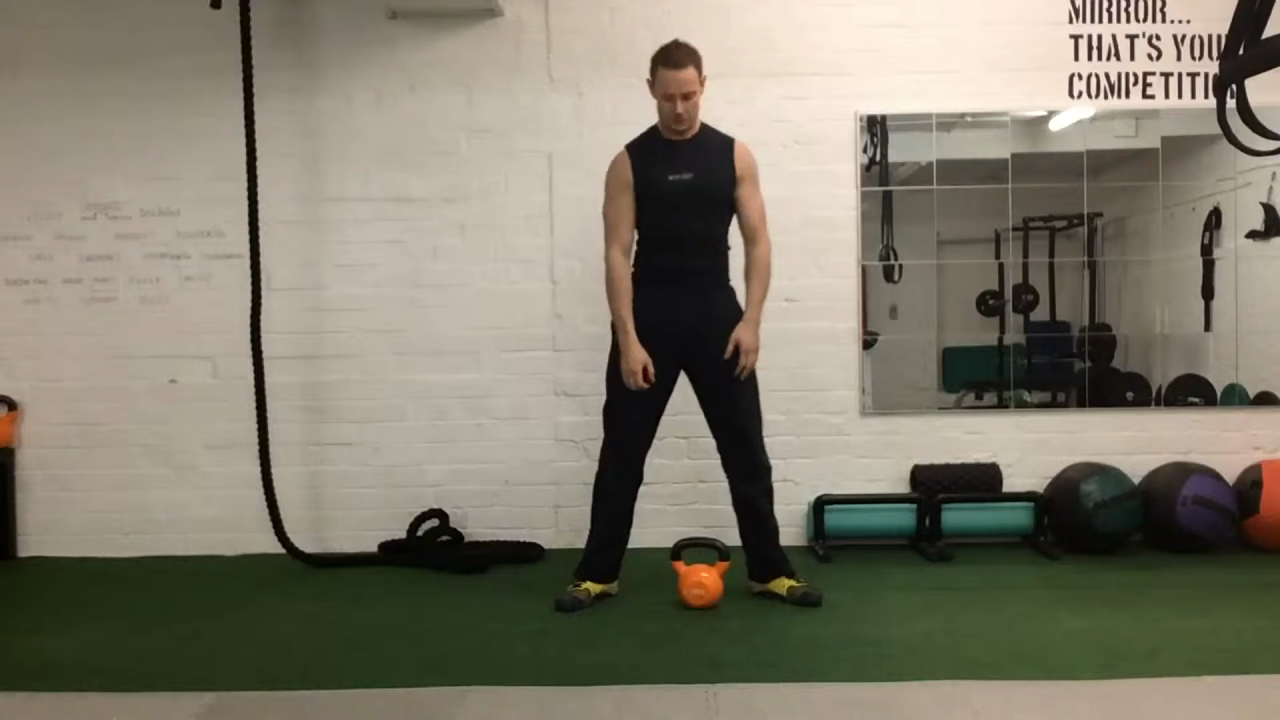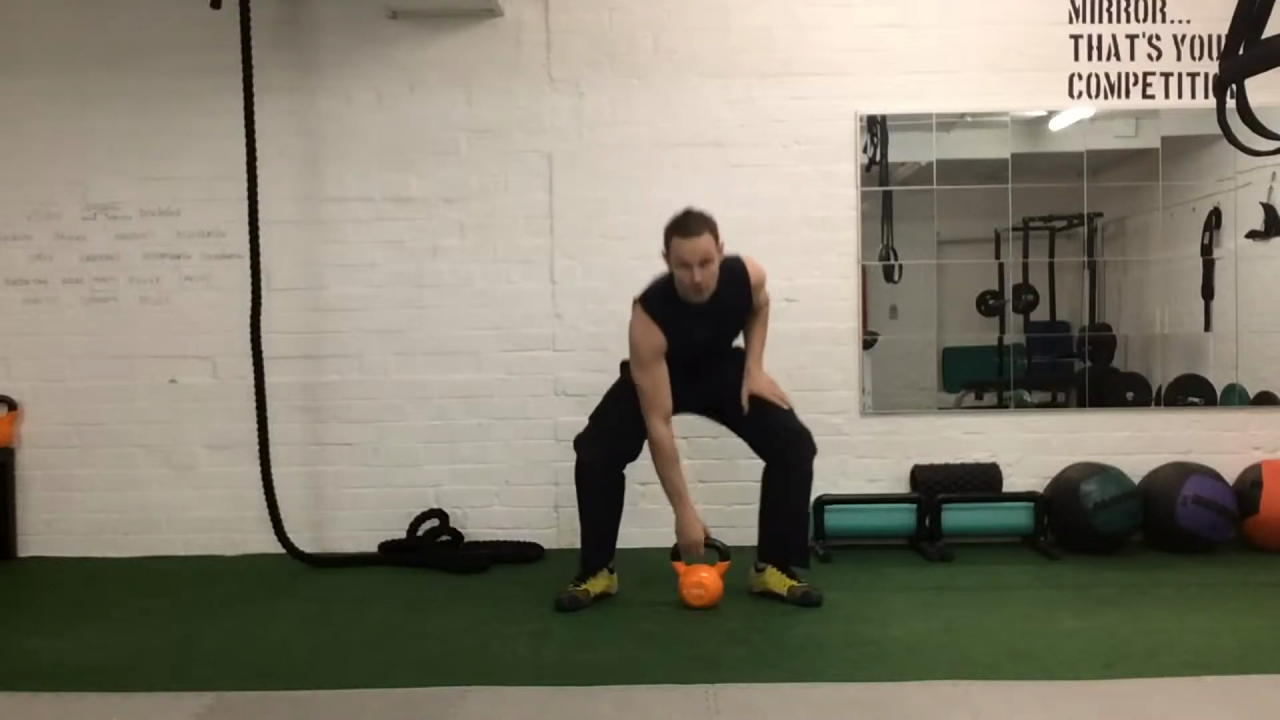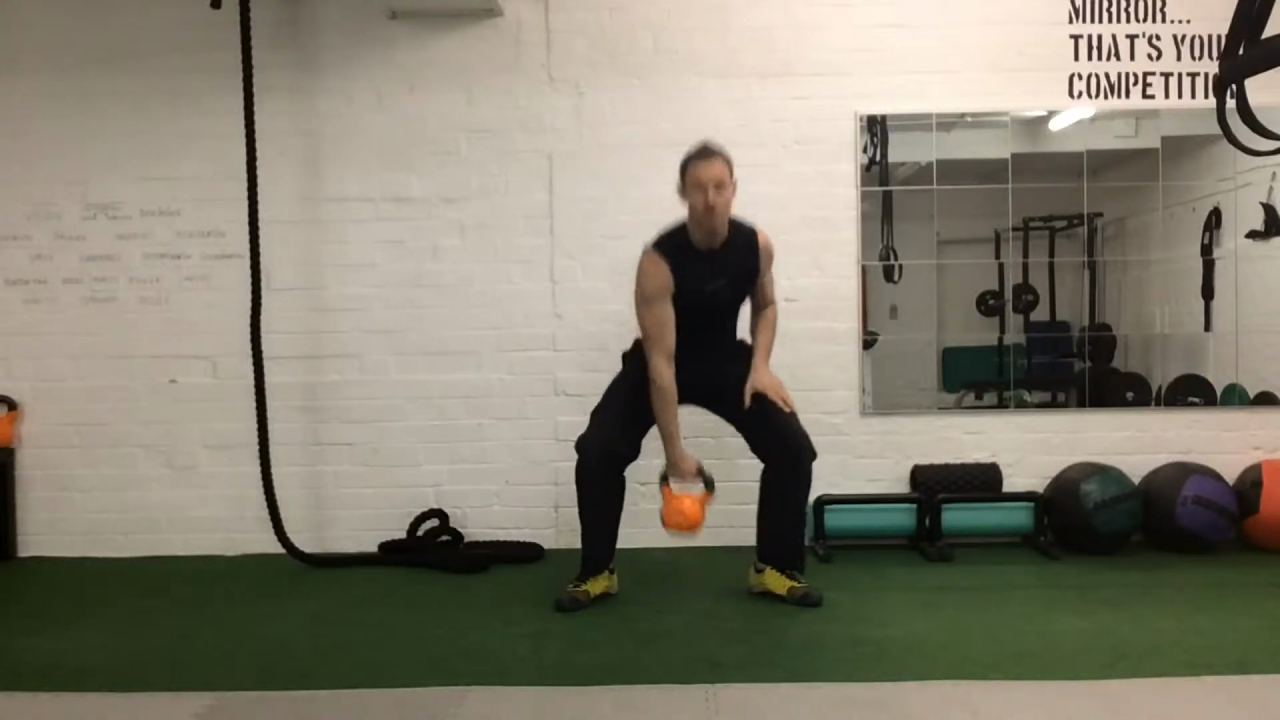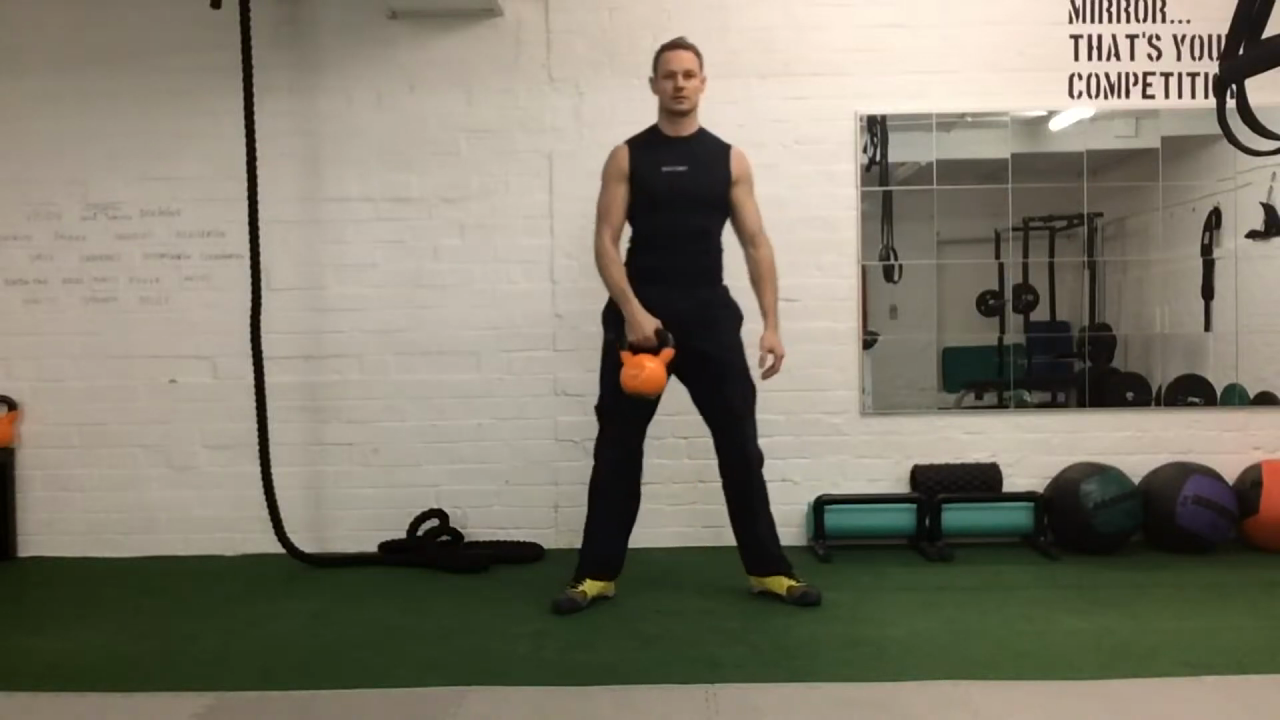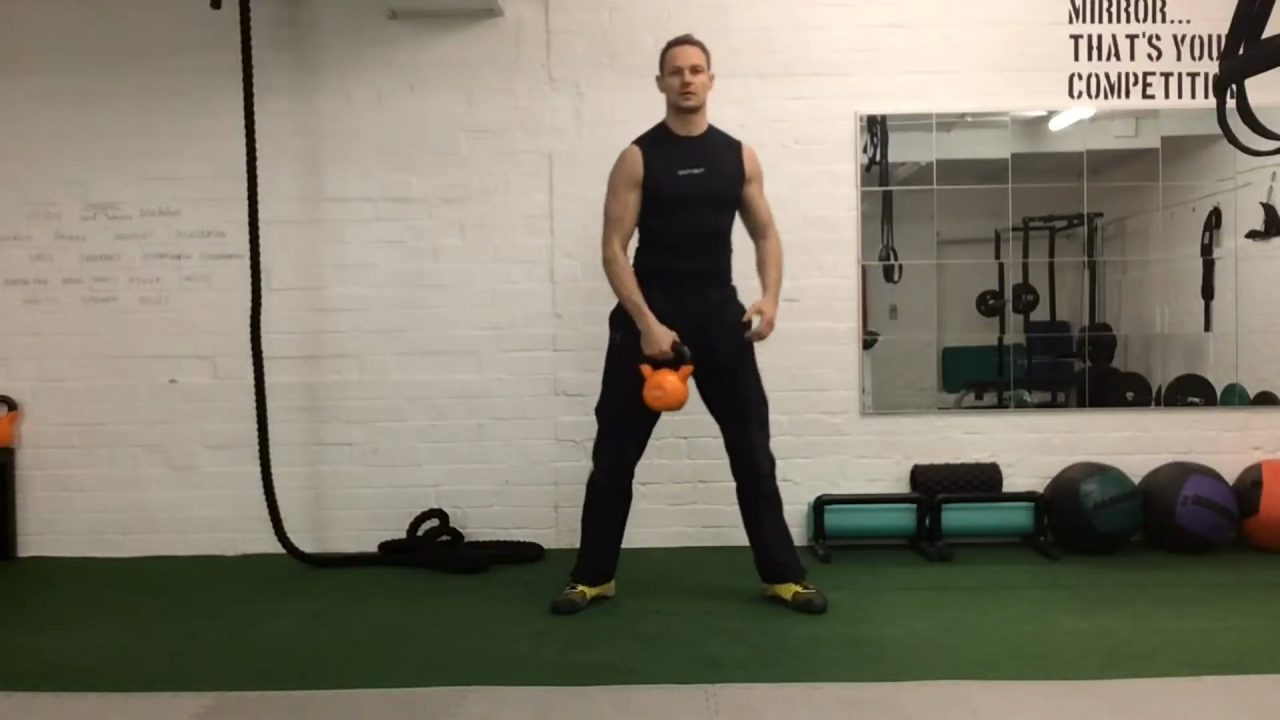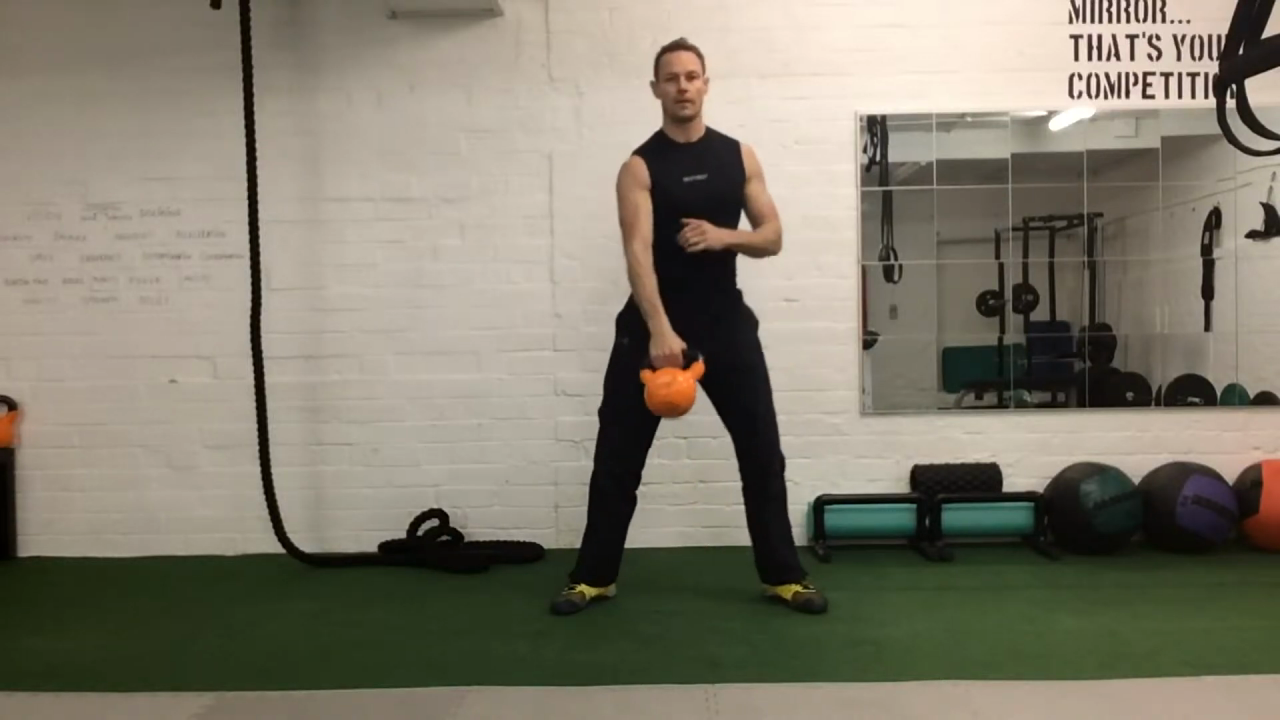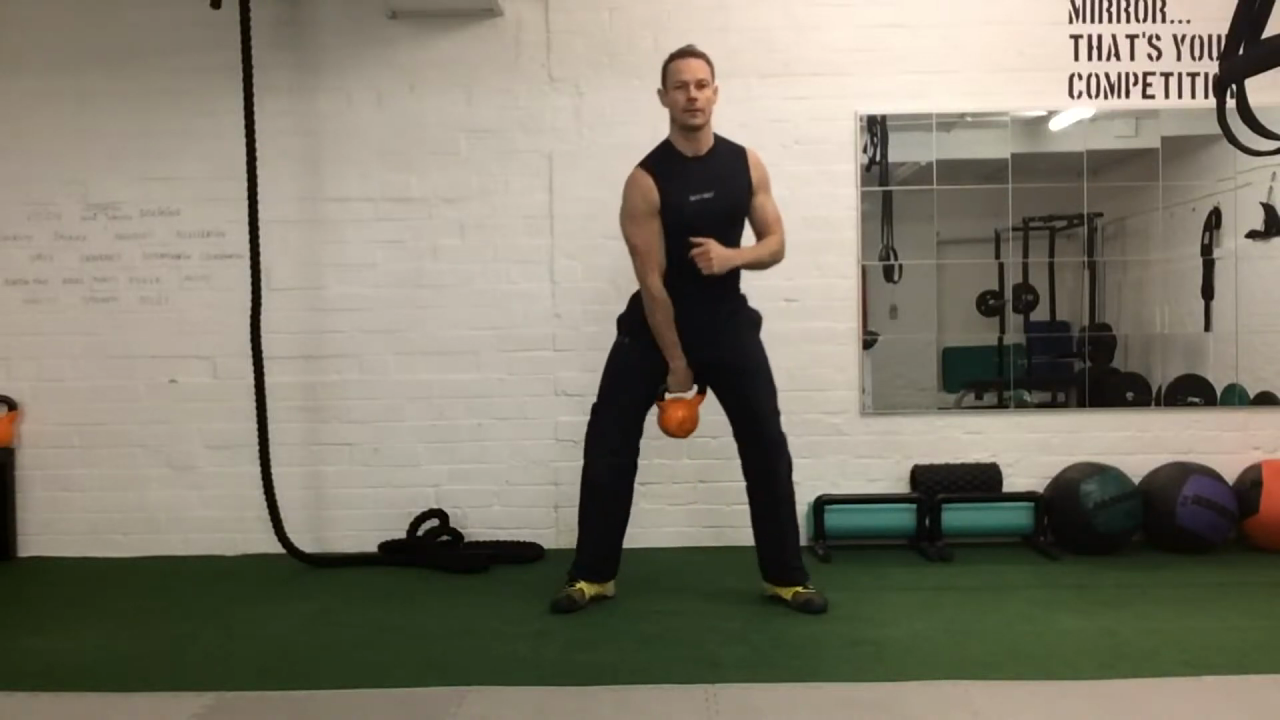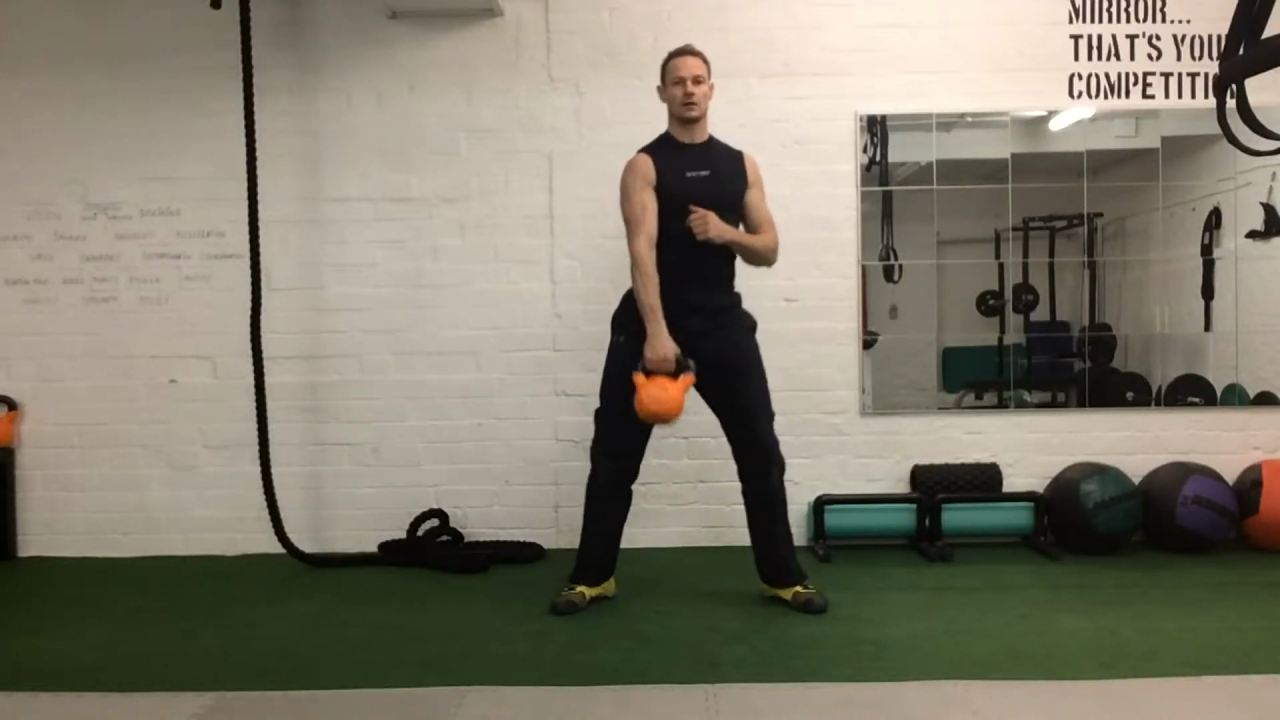
dt=0.5s
person 1, frame 1
left shoulder: (734, 154)
right shoulder: (629, 162)
left elbow: (757, 242)
right elbow: (617, 254)
left wrist: (751, 321)
right wrist: (627, 339)
left hip: (717, 317)
right hip: (650, 320)
left knee: (745, 450)
right knee: (623, 453)
left ankle: (769, 571)
right ankle: (598, 574)
person 1, frame 2
left shoulder: (748, 276)
right shoulder: (649, 317)
right elbow: (658, 426)
left wrist: (753, 367)
right wrist: (684, 512)
left hip: (722, 372)
right hip: (660, 381)
left knee: (794, 445)
right knee: (596, 454)
left ankle: (775, 566)
right ankle: (597, 572)
person 1, frame 3
left shoulder: (757, 245)
right shoulder: (659, 262)
left elbow: (765, 304)
right elbow: (660, 363)
left wrist: (760, 366)
right wrist: (675, 451)
left hip: (727, 361)
right hip: (661, 361)
left knee: (793, 449)
right knee: (597, 452)
left ankle: (774, 568)
right ankle: (597, 572)
person 1, frame 4
left shoulder: (729, 159)
right shoulder: (627, 156)
left elbow: (756, 242)
right elbow: (606, 242)
left wrist: (772, 325)
right wrist: (632, 312)
left hip: (710, 314)
right hip: (641, 315)
left knee: (740, 447)
right knee: (617, 453)
left ankle: (768, 569)
right ankle: (597, 574)
person 1, frame 5
left shoulder: (739, 155)
right shoulder: (637, 158)
left elbow: (765, 232)
right elbow: (614, 248)
left wrist: (770, 296)
right wrist: (646, 323)
left hip: (720, 316)
right hip: (648, 317)
left knee: (753, 452)
right knee: (614, 454)
left ankle: (782, 575)
right ankle: (593, 576)
person 1, frame 6
left shoulder: (739, 156)
right shoulder: (639, 166)
left elbow: (773, 236)
right elbow: (638, 253)
left wrist: (723, 236)
right wrist: (659, 332)
left hip: (724, 318)
right hip: (653, 318)
left knee: (762, 450)
right knee: (617, 455)
left ankle: (782, 575)
right ankle: (594, 576)
person 1, frame 7
left shoulder: (746, 164)
right shoulder: (645, 181)
left elbow: (775, 243)
right elbow: (652, 282)
left wrist: (734, 256)
right wrist: (676, 363)
left hip: (727, 321)
right hip: (655, 323)
left knee: (768, 449)
right knee: (607, 447)
left ankle: (785, 576)
right ankle: (594, 574)
person 1, frame 8
left shoulder: (740, 164)
right shoulder: (645, 165)
left elbow: (769, 250)
right elbow: (642, 248)
left wrist: (728, 231)
right wrist: (654, 332)
left hip: (722, 323)
right hip: (652, 326)
left knee: (760, 452)
right knee: (614, 455)
left ankle: (782, 578)
right ankle: (593, 577)
